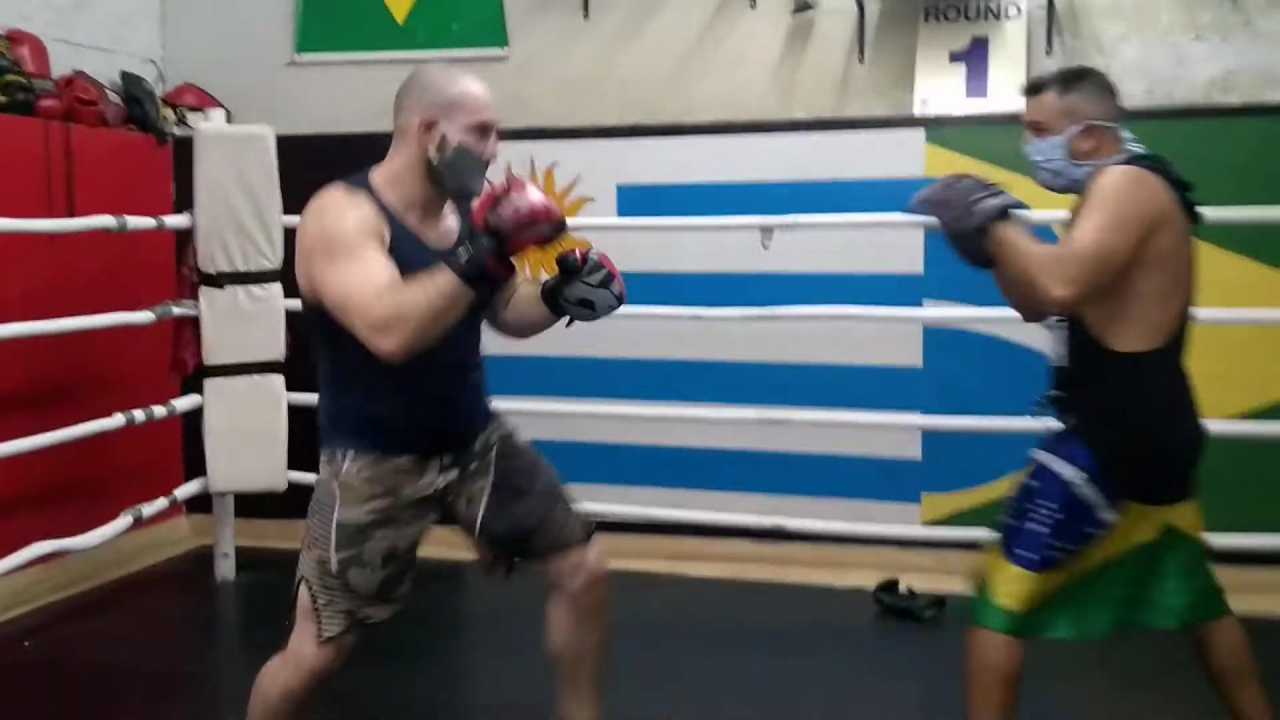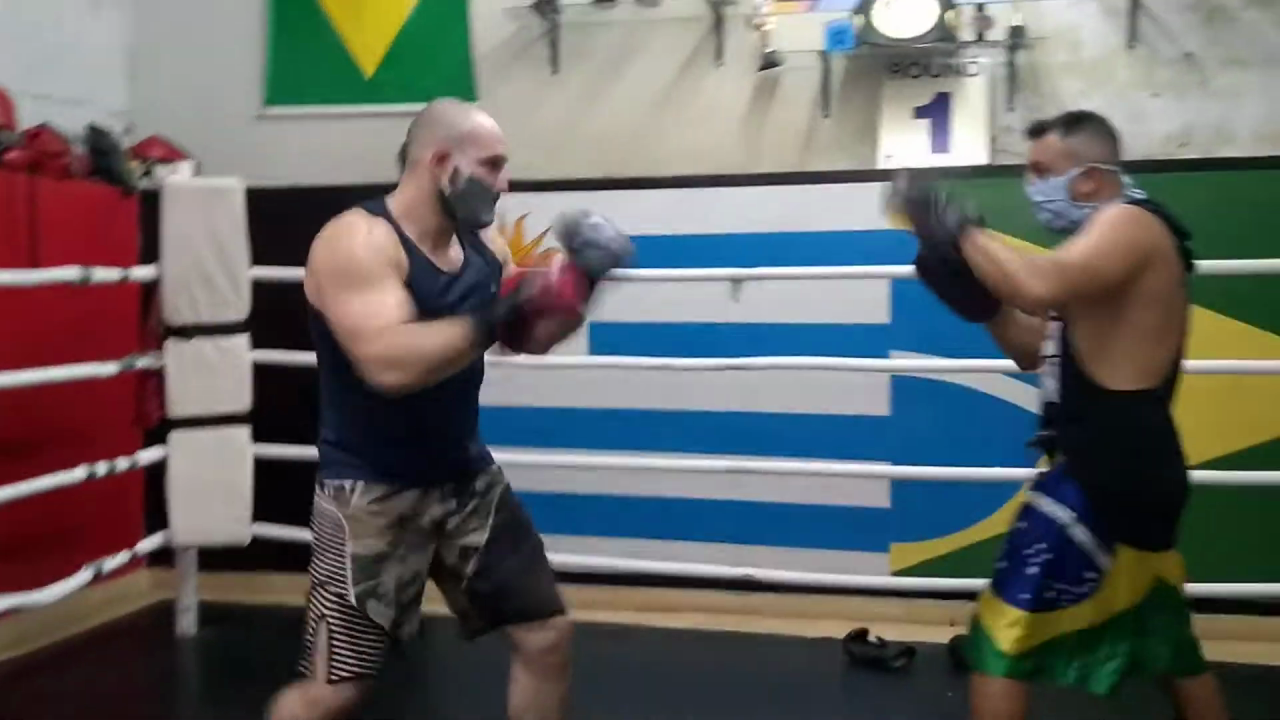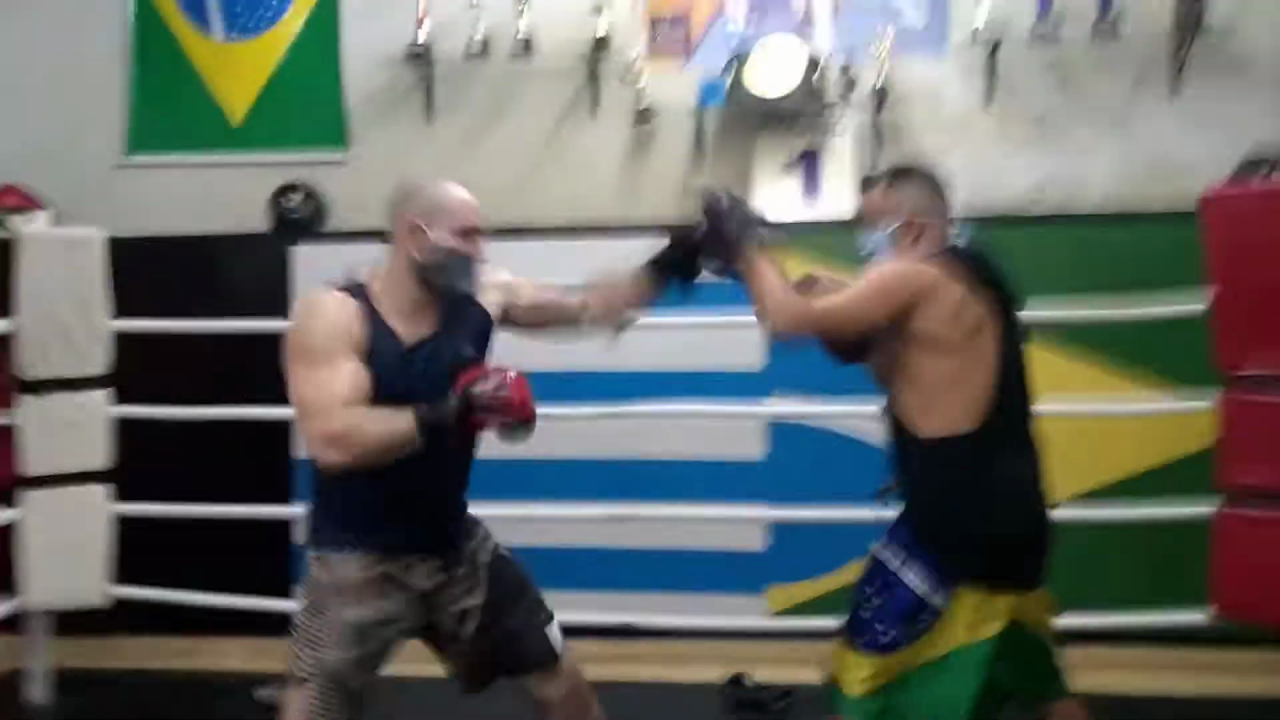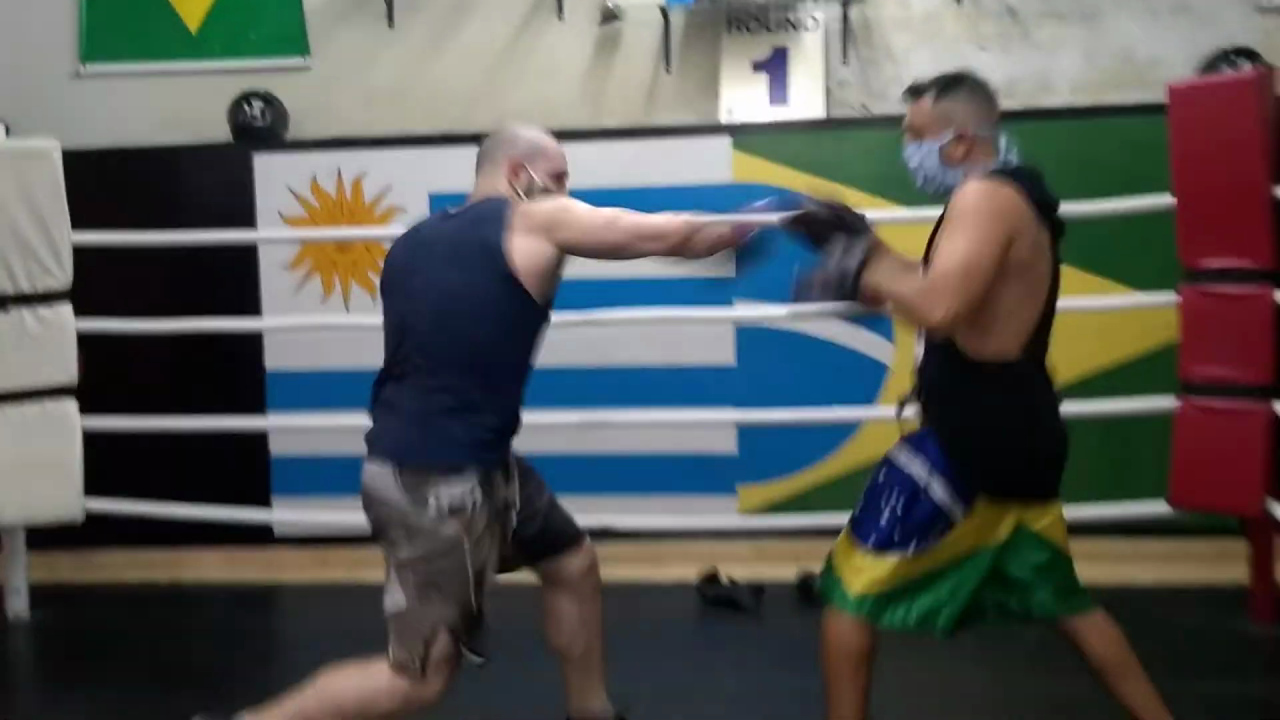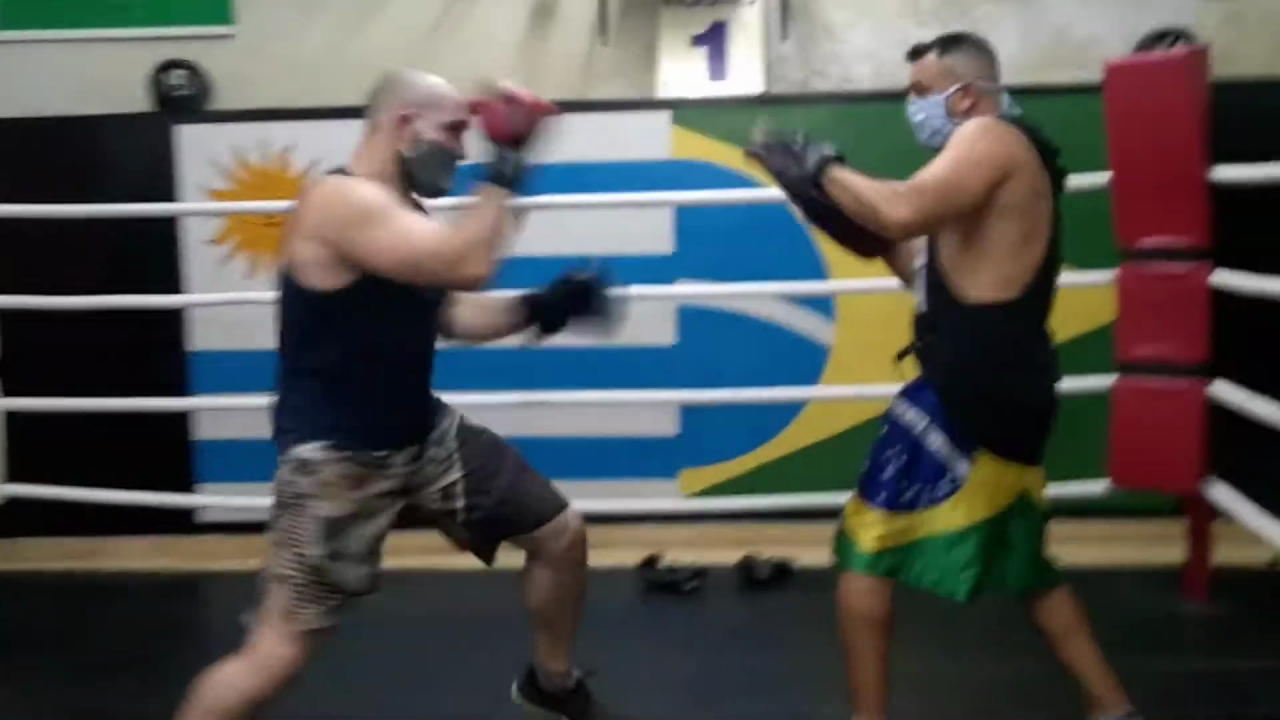
dt=0.3s
person 1, frame 1
left shoulder: (1128, 186)
right shoulder: (1118, 194)
left elbow: (1062, 286)
right elbow: (1038, 303)
left wrist: (993, 218)
right wrist: (993, 242)
left hip: (1114, 437)
right hip: (1148, 430)
left knee: (1002, 603)
right knee: (1193, 603)
person 1, frame 2
left shoulder: (1128, 225)
right shoulder: (1105, 237)
left elbow: (1038, 288)
right elbow: (1037, 347)
left wrist: (959, 228)
right wrist: (976, 294)
left hip: (1102, 478)
right hip: (1133, 472)
left knee: (999, 644)
right knee: (1171, 649)
person 1, frame 3
left shoulder: (917, 278)
right shoulder: (964, 282)
left elbow: (790, 316)
left wrist: (746, 246)
right wrist: (856, 323)
left hip: (949, 526)
right hip: (1006, 518)
person 1, frame 4
left shoulder: (986, 198)
right shoulder: (1011, 198)
left elbow: (938, 309)
right elbow: (934, 285)
left wrist: (861, 269)
right wrist: (860, 240)
left hip: (971, 438)
right hip: (1024, 436)
left knee: (849, 588)
right knee: (1061, 598)
person 1, frame 5
left shoulder: (988, 139)
right shoulder: (1008, 157)
left elbow: (902, 211)
right elbow: (938, 264)
left wrist: (820, 165)
right wrist: (870, 236)
left hip: (969, 393)
right hip: (1013, 394)
left knee: (866, 552)
right knee: (1022, 569)
person 2, frame 1
left shoulder: (471, 207)
right shoulder: (342, 215)
left elbow: (508, 314)
right elbow: (389, 333)
left wrist: (561, 295)
right wrist: (481, 257)
left hip: (474, 441)
right hip: (373, 463)
left knee: (581, 571)
right knee: (318, 649)
person 2, frame 2
left shoulder: (480, 241)
right shoulder: (358, 240)
left elbow: (531, 336)
right elbow: (392, 364)
left wrist: (577, 278)
right wrist: (496, 319)
left hip: (468, 480)
right hip: (374, 496)
left knee: (546, 637)
person 2, frame 3
left shoulder: (476, 295)
right shoulder: (333, 317)
left elbow: (590, 307)
right elbow: (330, 443)
left wrist: (668, 267)
right wrist: (448, 413)
left hip: (453, 548)
right hip: (358, 561)
person 2, frame 4
left shoulder: (418, 243)
right shoulder: (538, 220)
right elbow: (673, 233)
right wrist: (740, 230)
left hip: (465, 467)
right hip: (443, 483)
left knee: (574, 565)
person 2, frame 5
left shoulder: (405, 210)
right shoulder: (344, 204)
left elbow: (450, 317)
right elbow: (462, 263)
left wrist: (543, 307)
right wrist: (506, 165)
left hip: (421, 431)
right hip: (333, 455)
left knee: (561, 538)
right knee: (278, 652)
